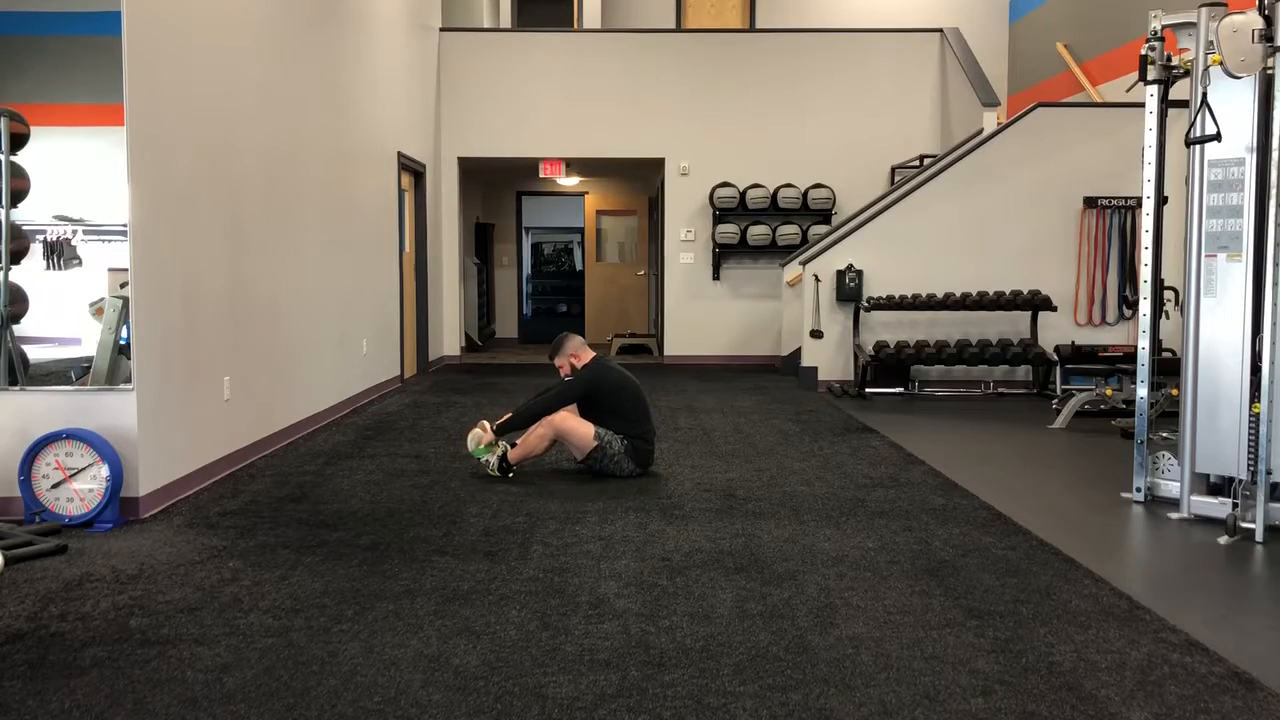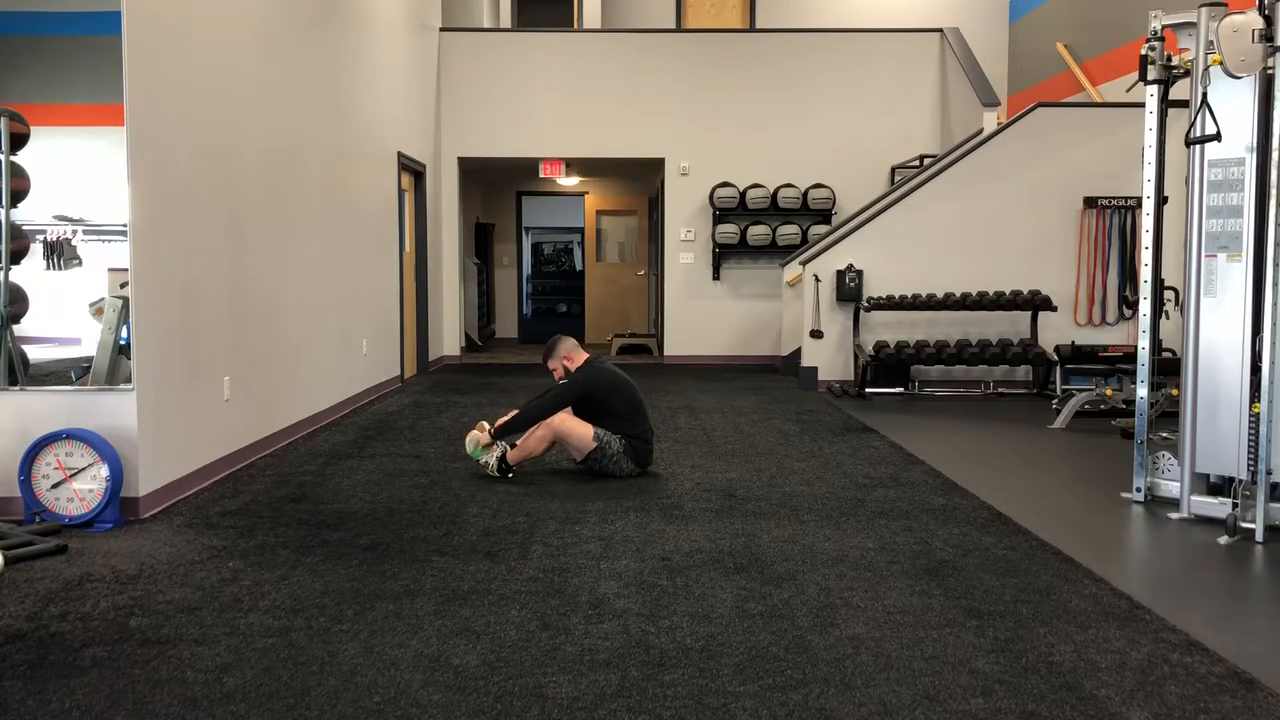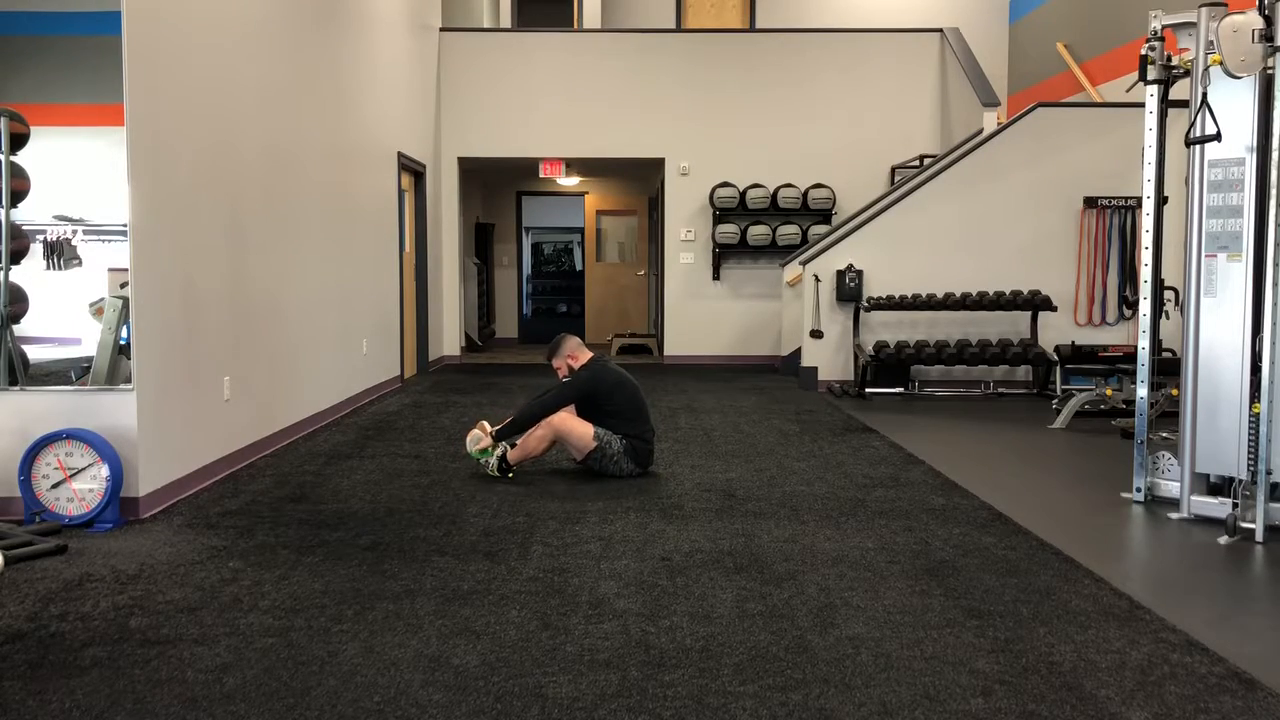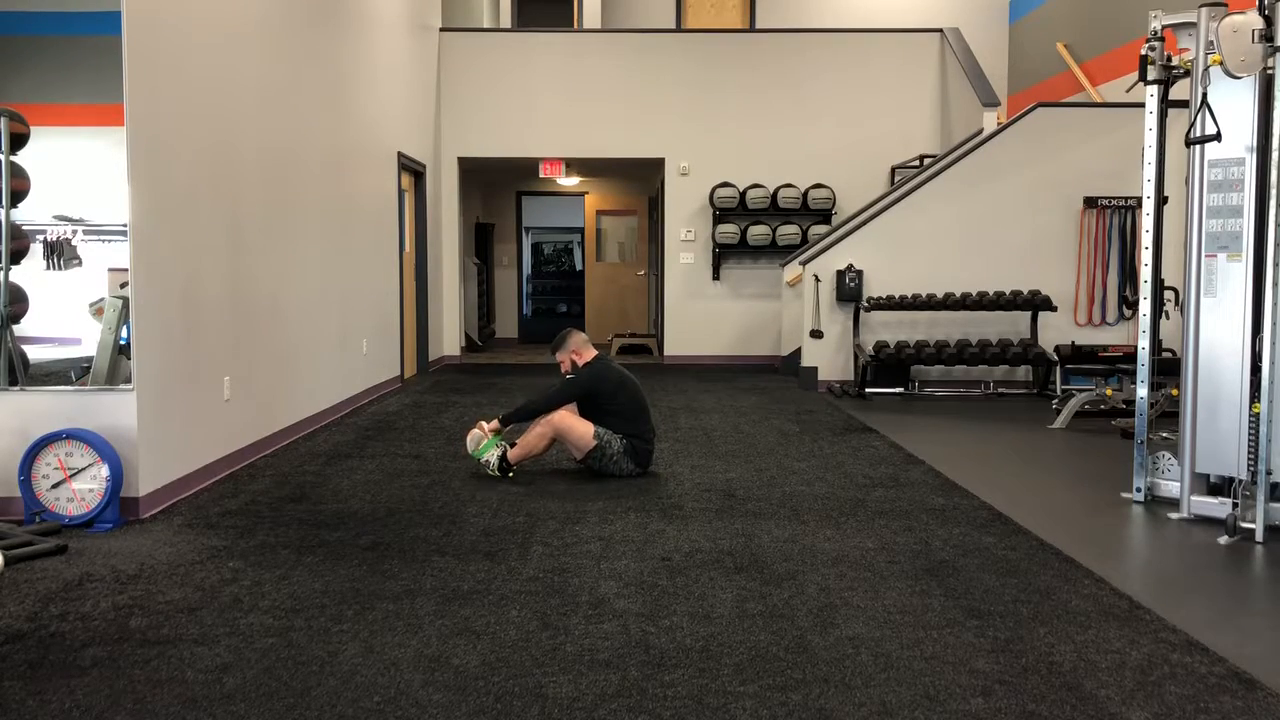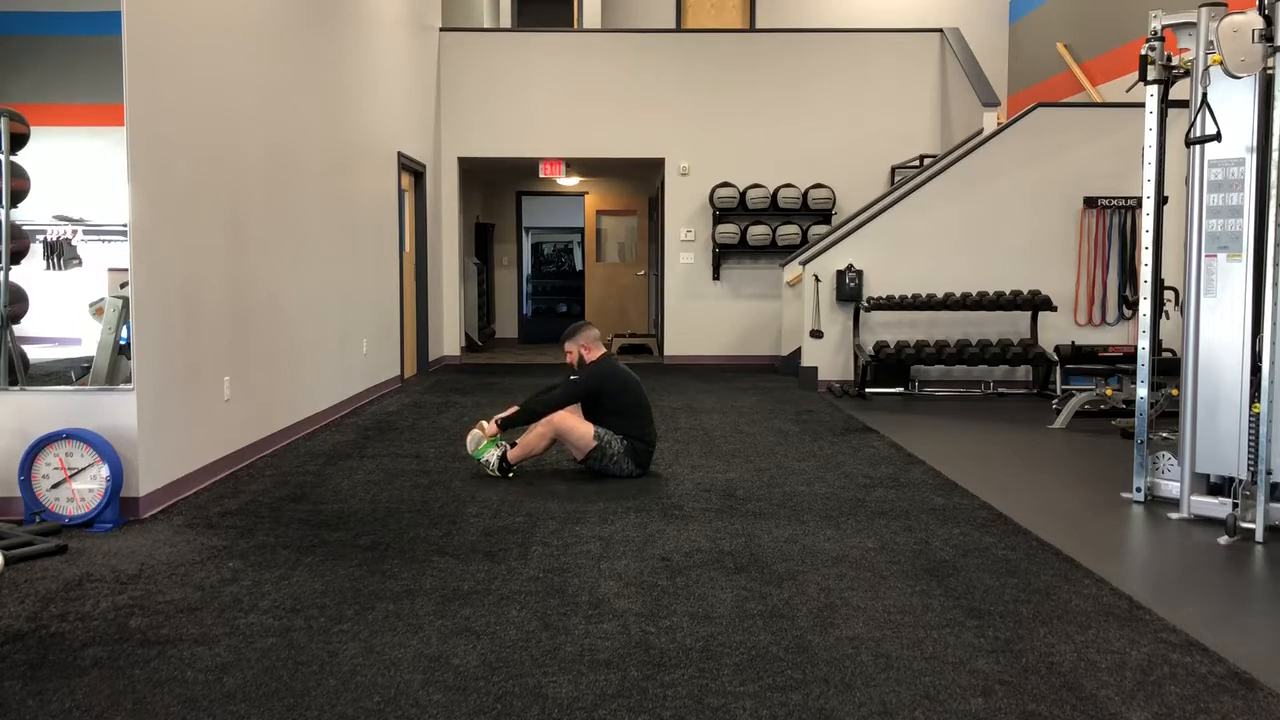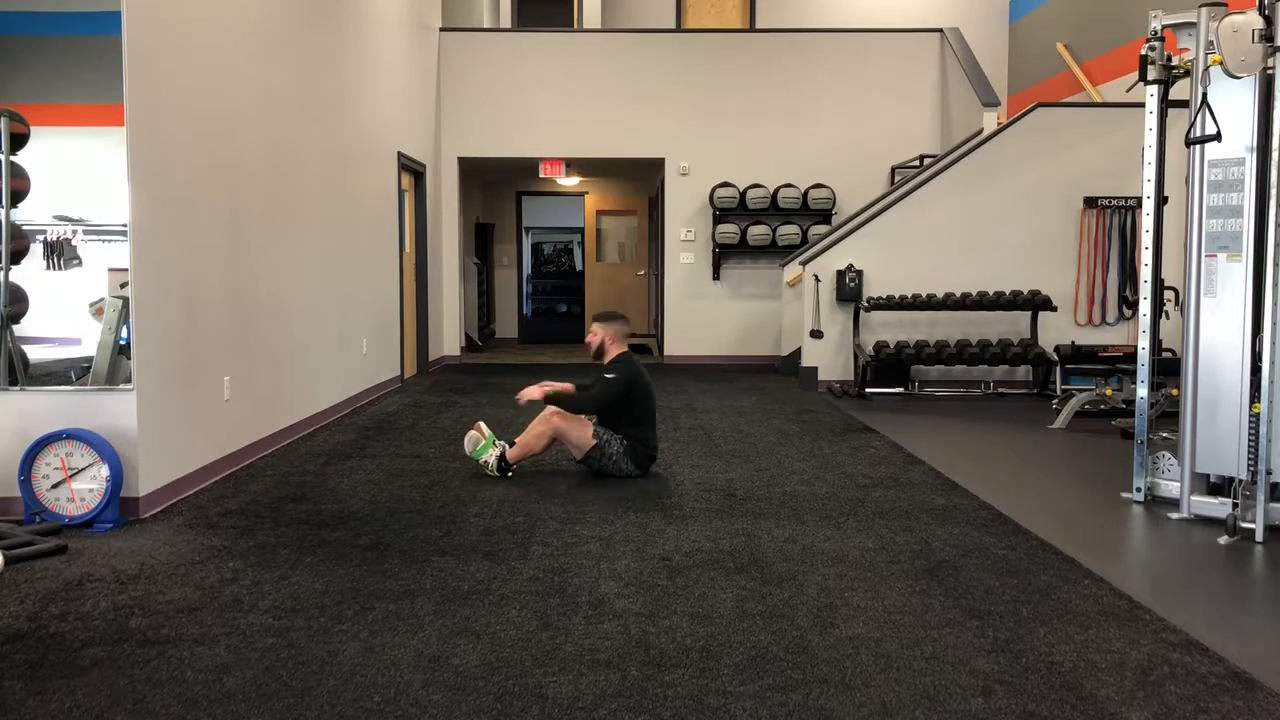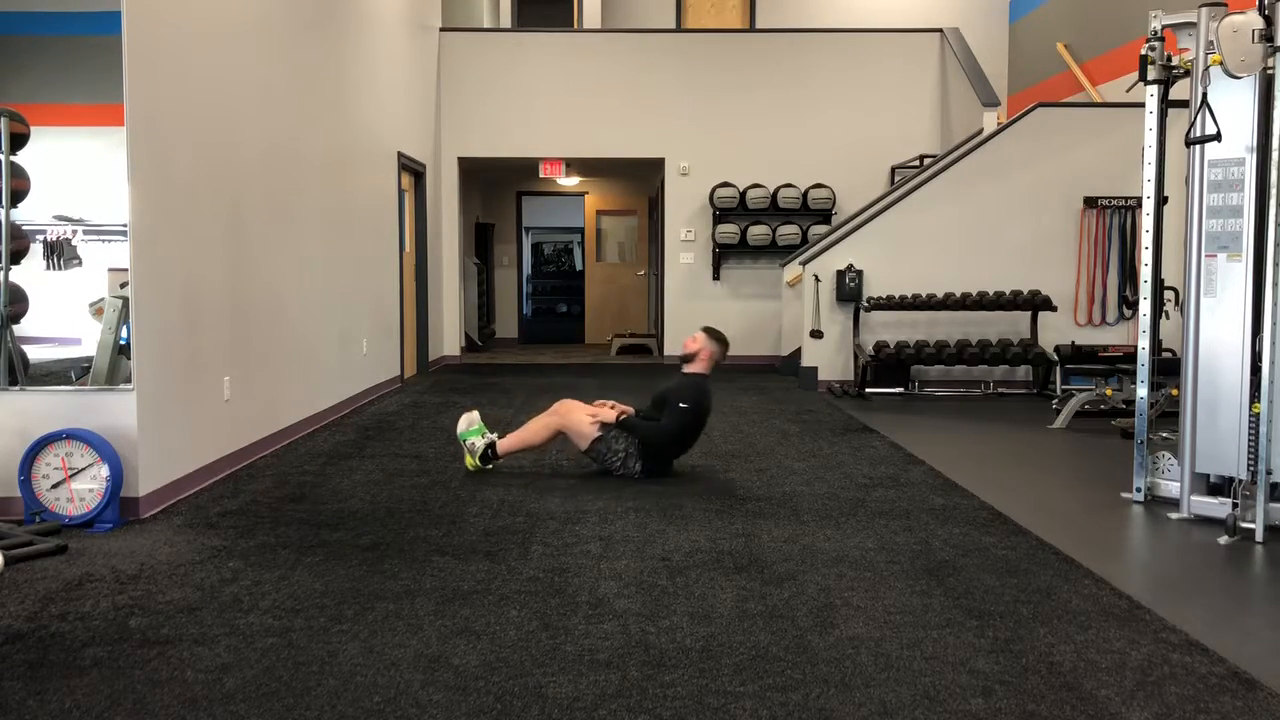
dt=0.5s
person 1, frame 1
left shoulder: (593, 377)
right shoulder: (599, 369)
left elbow: (543, 406)
right elbow: (549, 397)
left wrist: (498, 431)
right wrist: (512, 415)
left hip: (630, 458)
right hip: (625, 448)
left knee: (558, 421)
right knee: (561, 410)
left ankle: (503, 464)
right ankle: (511, 450)
person 1, frame 2
left shoulder: (587, 379)
right shoulder: (593, 370)
left elbow: (540, 410)
right elbow: (548, 399)
left wrist: (494, 434)
right wrist: (516, 413)
left hip: (630, 457)
right hip: (624, 447)
left knee: (557, 423)
right knee: (557, 413)
left ankle: (502, 464)
right ankle: (511, 451)
person 1, frame 3
left shoulder: (590, 378)
right shoulder: (597, 369)
left elbow: (541, 409)
right elbow: (547, 399)
left wrist: (496, 436)
right wrist: (513, 420)
left hip: (630, 457)
right hip: (625, 447)
left knee: (556, 422)
right knee: (558, 412)
left ankle: (502, 464)
right ankle: (510, 451)
person 1, frame 4
left shoulder: (592, 375)
right shoulder: (600, 368)
left elbow: (544, 403)
right elbow: (549, 401)
left wrist: (502, 421)
right wrist: (511, 418)
left hip: (629, 457)
right hip: (625, 447)
left knee: (557, 420)
right knee: (558, 410)
left ankle: (502, 463)
right ankle: (510, 451)
person 1, frame 5
left shoulder: (598, 374)
right shoulder: (604, 368)
left elbow: (548, 403)
right elbow: (554, 394)
left wrist: (502, 424)
right wrist: (514, 410)
left hip: (630, 458)
right hip: (623, 446)
left knee: (557, 420)
right knee: (559, 410)
left ankle: (502, 463)
right ankle: (509, 451)
person 1, frame 6
left shoulder: (622, 371)
right shoulder: (622, 364)
left elbow: (589, 404)
right elbow: (598, 394)
left wrist: (544, 396)
right wrist: (567, 387)
left hip: (630, 458)
right hip: (623, 446)
left knee: (554, 419)
right knee: (558, 410)
left ankle: (502, 463)
right ankle: (508, 450)
person 1, frame 7
left shoulder: (692, 392)
right shoulder: (691, 385)
left elbow: (659, 436)
left wrist: (618, 418)
right wrist: (626, 411)
left hip: (638, 460)
right hip: (634, 448)
left knee: (561, 415)
right knee: (565, 407)
left ankle: (486, 453)
right ankle: (496, 442)
